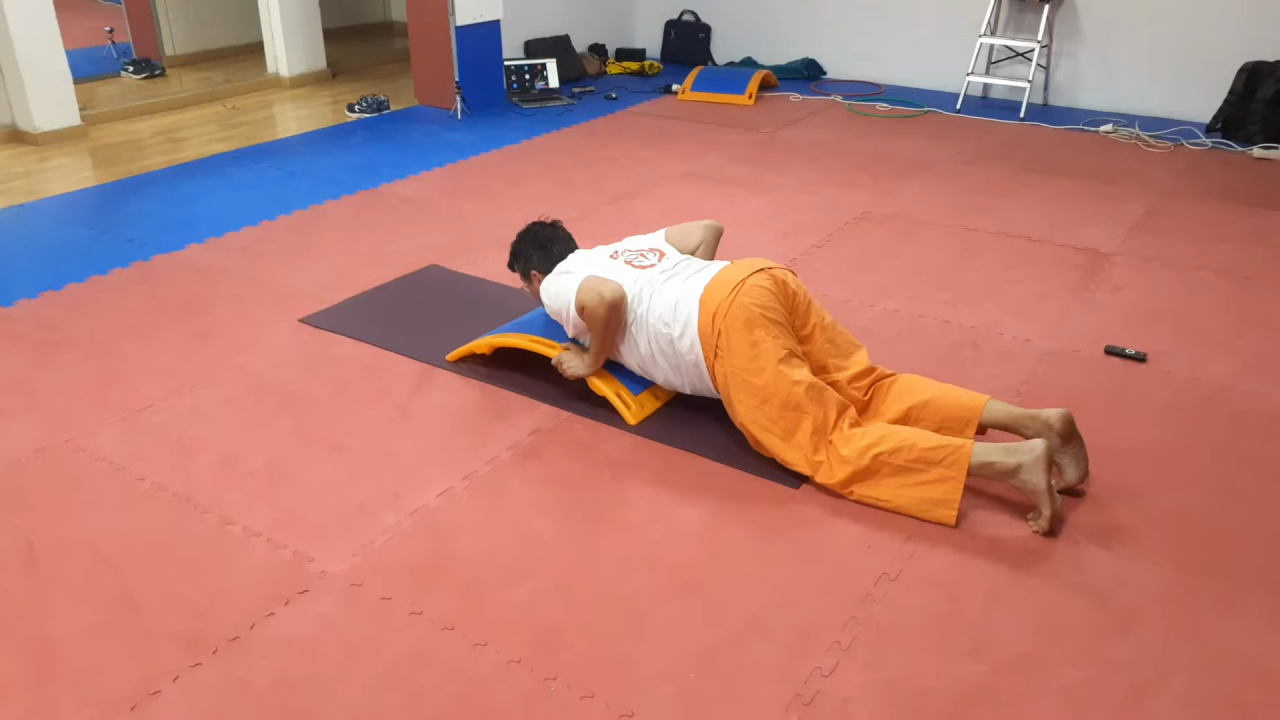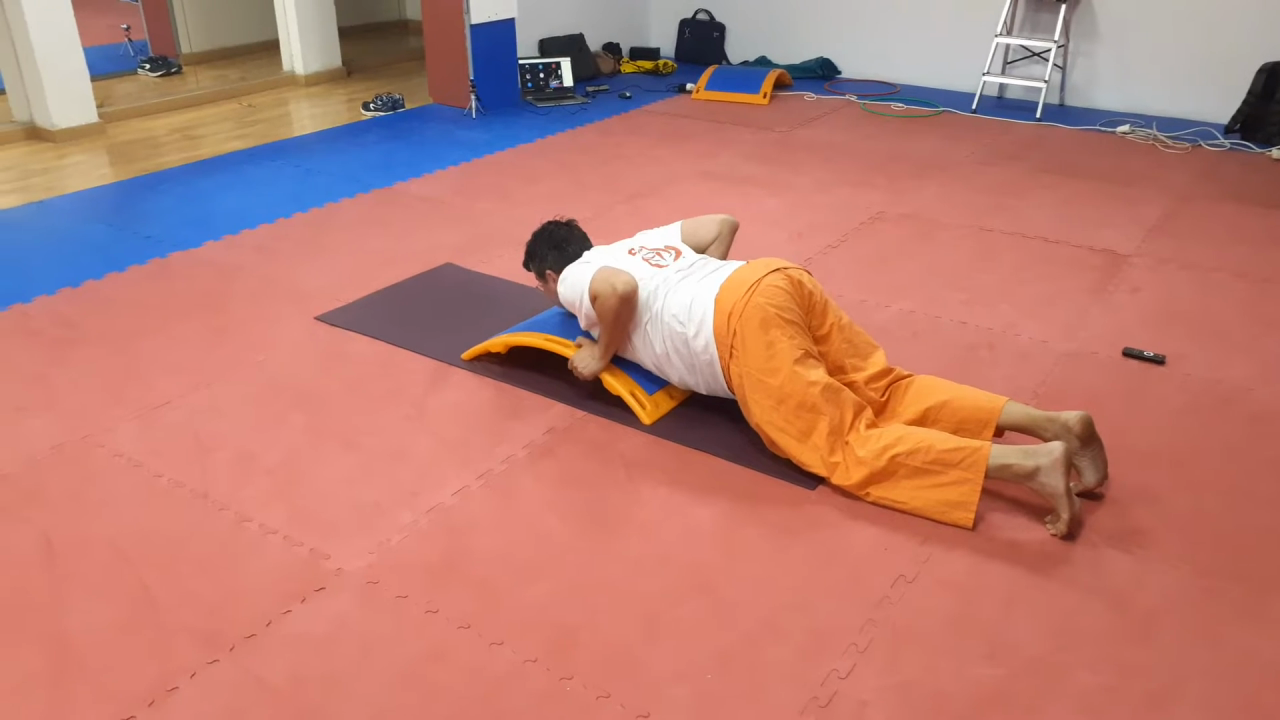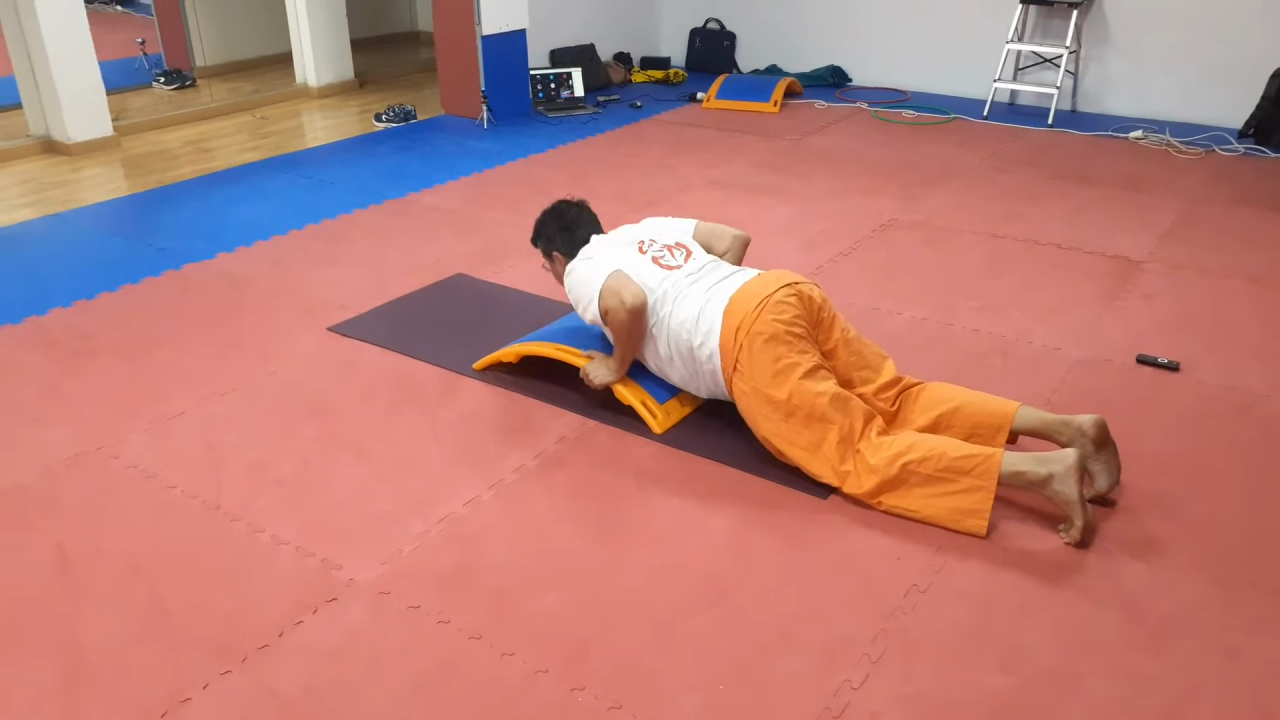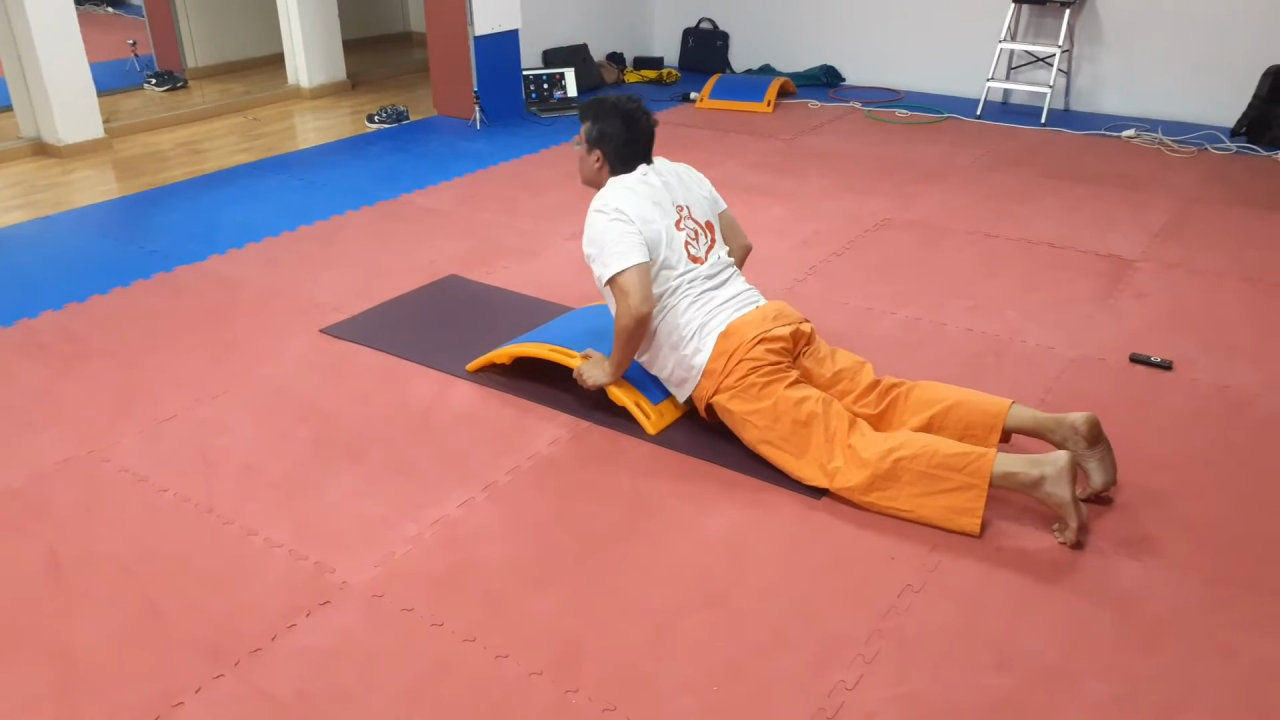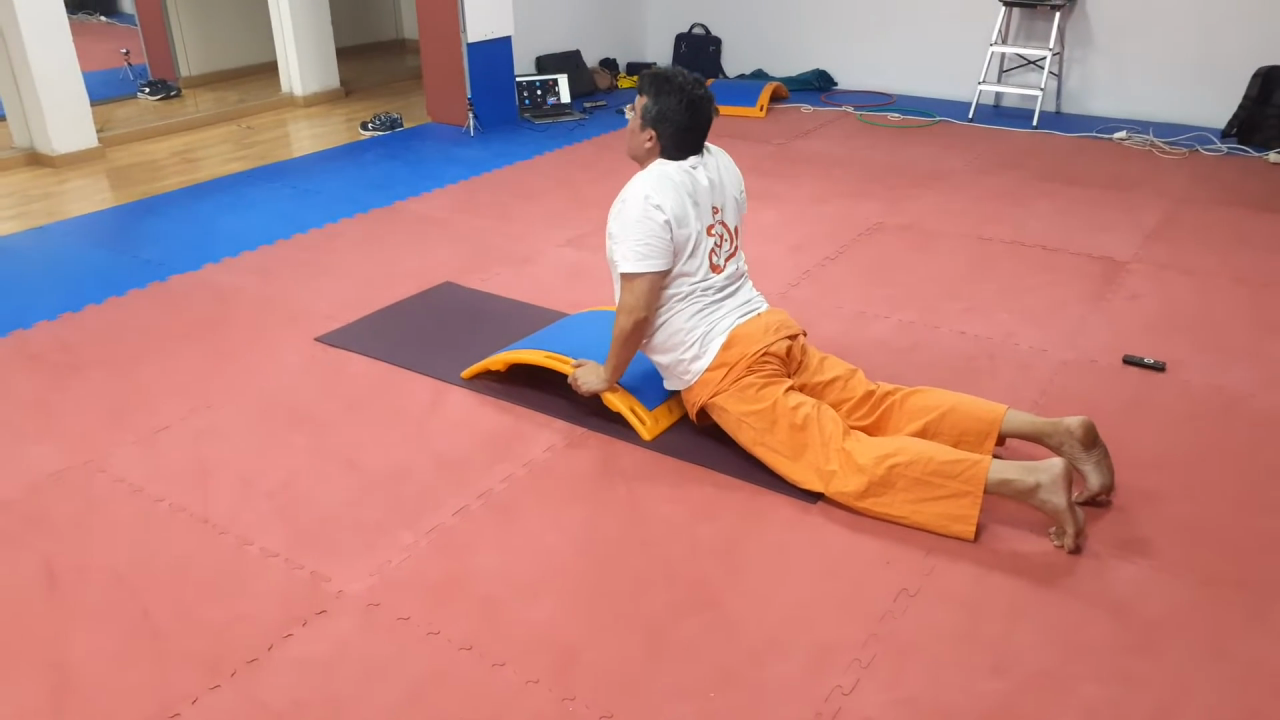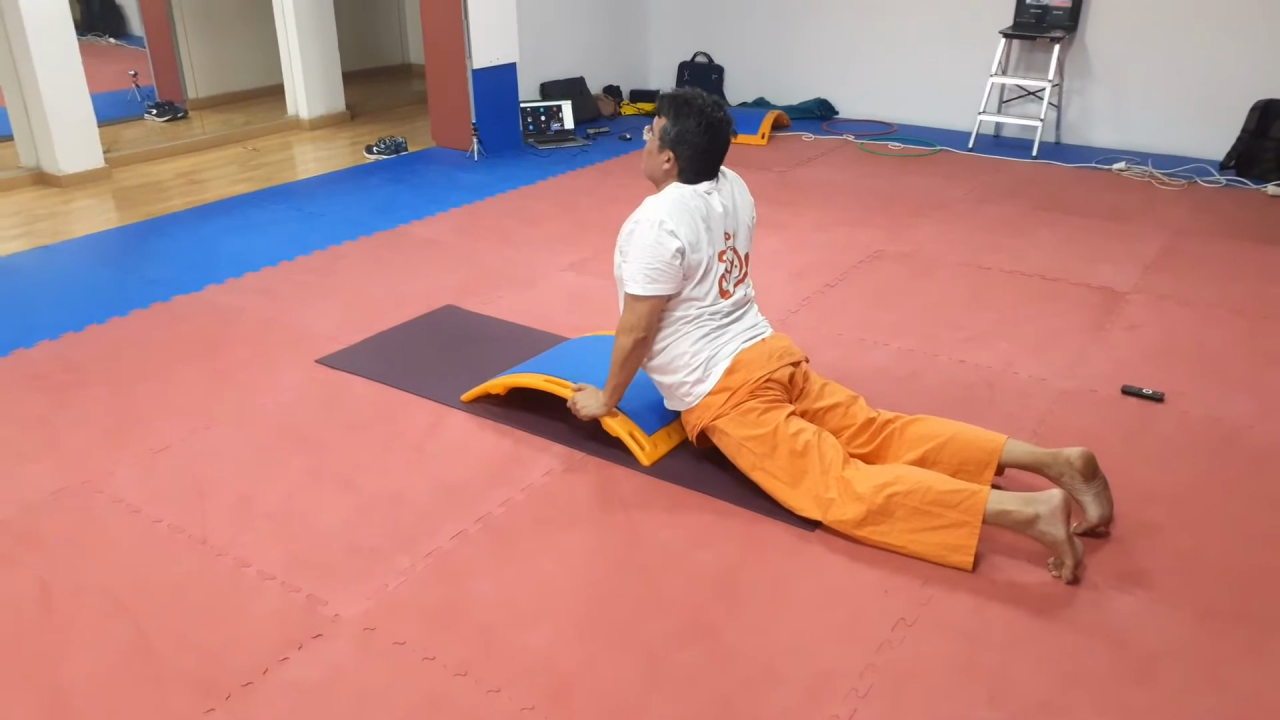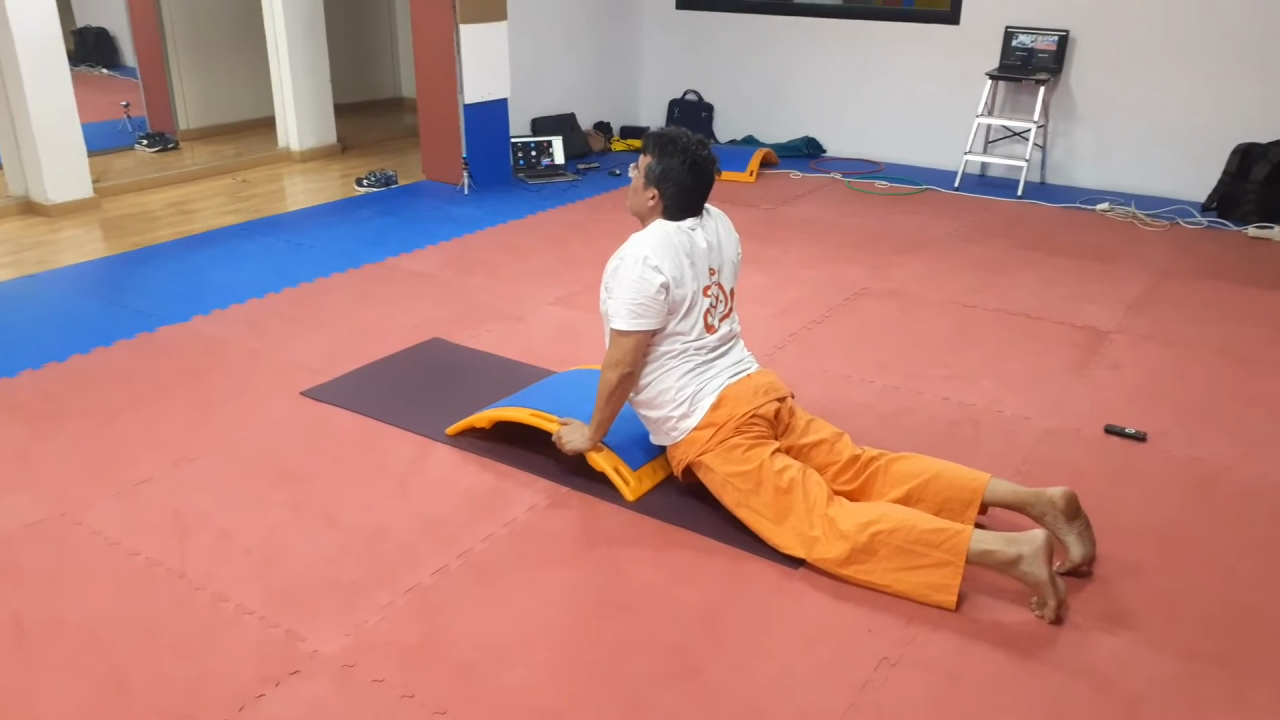
dt=0.7s
person 1, frame 1
left shoulder: (559, 286)
right shoulder: (623, 247)
left elbow: (605, 297)
right elbow: (708, 229)
left wrist: (594, 360)
left hip: (729, 321)
right hip: (760, 278)
left knee: (833, 446)
right knee: (870, 392)
left ankle: (1015, 460)
right ankle: (1035, 422)
person 1, frame 2
left shoulder: (575, 280)
right shoulder: (637, 242)
left elbow: (617, 288)
right elbow: (723, 223)
left wrist: (602, 354)
left hip: (745, 323)
right hip: (776, 277)
left knee: (849, 448)
right knee: (889, 394)
left ankle: (1032, 463)
right ankle: (1054, 424)
person 1, frame 3
left shoulder: (581, 271)
right shoulder: (648, 226)
left elbow: (629, 303)
right elbow: (735, 239)
left wrist: (618, 365)
left hip: (748, 339)
right hip: (783, 292)
left knee: (859, 455)
right knee: (898, 401)
left ankle: (1045, 471)
right ankle: (1069, 428)
person 1, frame 4
left shoulder: (607, 213)
right shoulder: (680, 174)
left elbow: (636, 307)
left wrist: (613, 368)
left hip: (732, 365)
right hip: (772, 320)
left knee: (850, 457)
right knee: (891, 404)
left ankle: (1034, 472)
right ankle: (1060, 426)
person 1, frame 5
left shoulder: (641, 200)
right shoulder: (719, 163)
left elbow: (637, 311)
left wrist: (608, 374)
left hip: (722, 367)
right hip: (766, 329)
left knee: (842, 462)
right knee: (883, 407)
left ankle: (1030, 479)
right ankle: (1056, 430)
person 1, frame 6
left shoulder: (654, 223)
right shoulder: (731, 188)
left elbow: (636, 330)
left wrist: (606, 399)
left hip: (724, 391)
right hip: (768, 354)
left knee: (840, 487)
right knee: (881, 435)
left ankle: (1029, 510)
right ankle: (1055, 461)
person 1, frame 7
left shoulder: (639, 260)
right shoulder: (716, 224)
left elbow: (621, 365)
left wrist: (592, 434)
left hip: (710, 427)
right hip: (754, 389)
left knee: (824, 526)
right knee: (866, 471)
left ankle: (1011, 550)
right ankle: (1038, 499)
